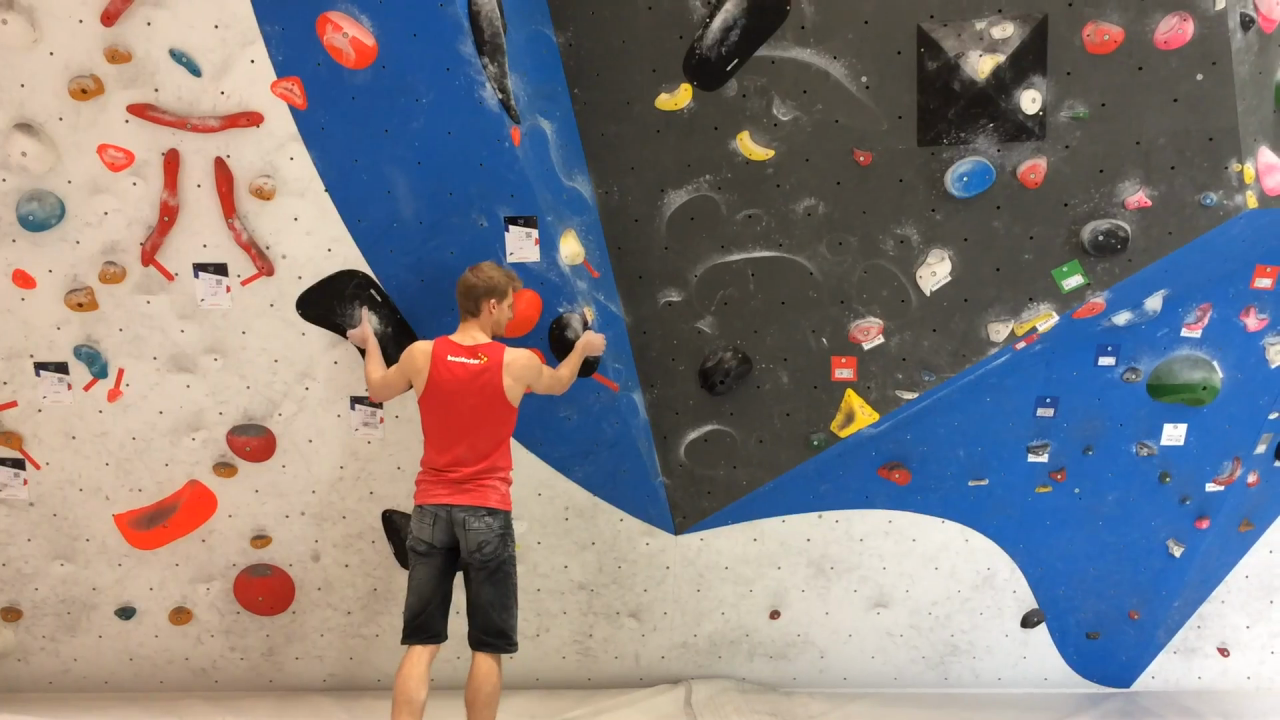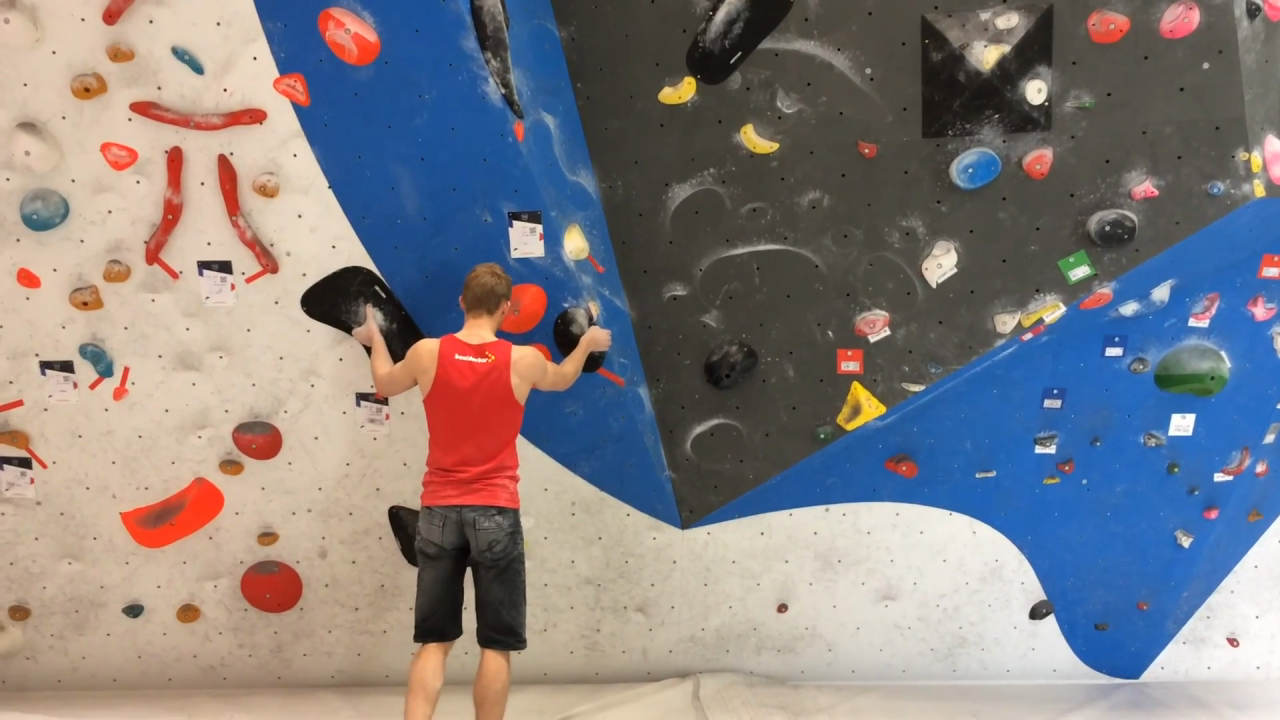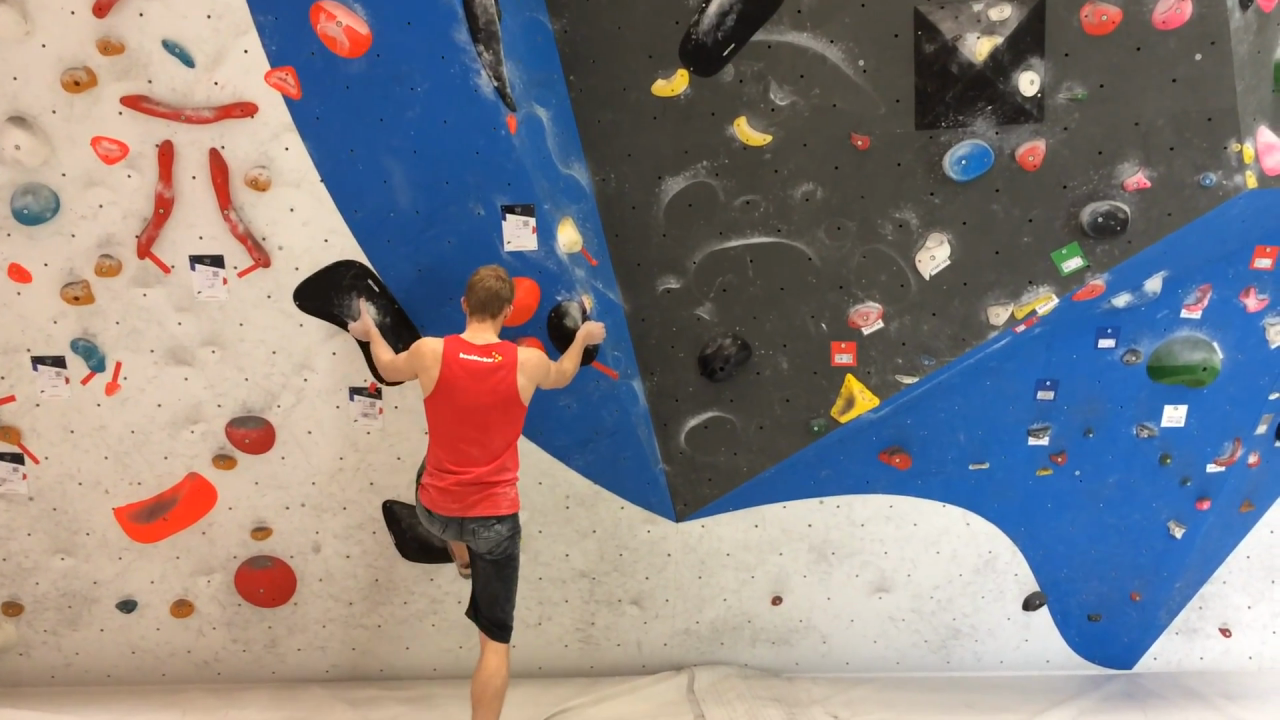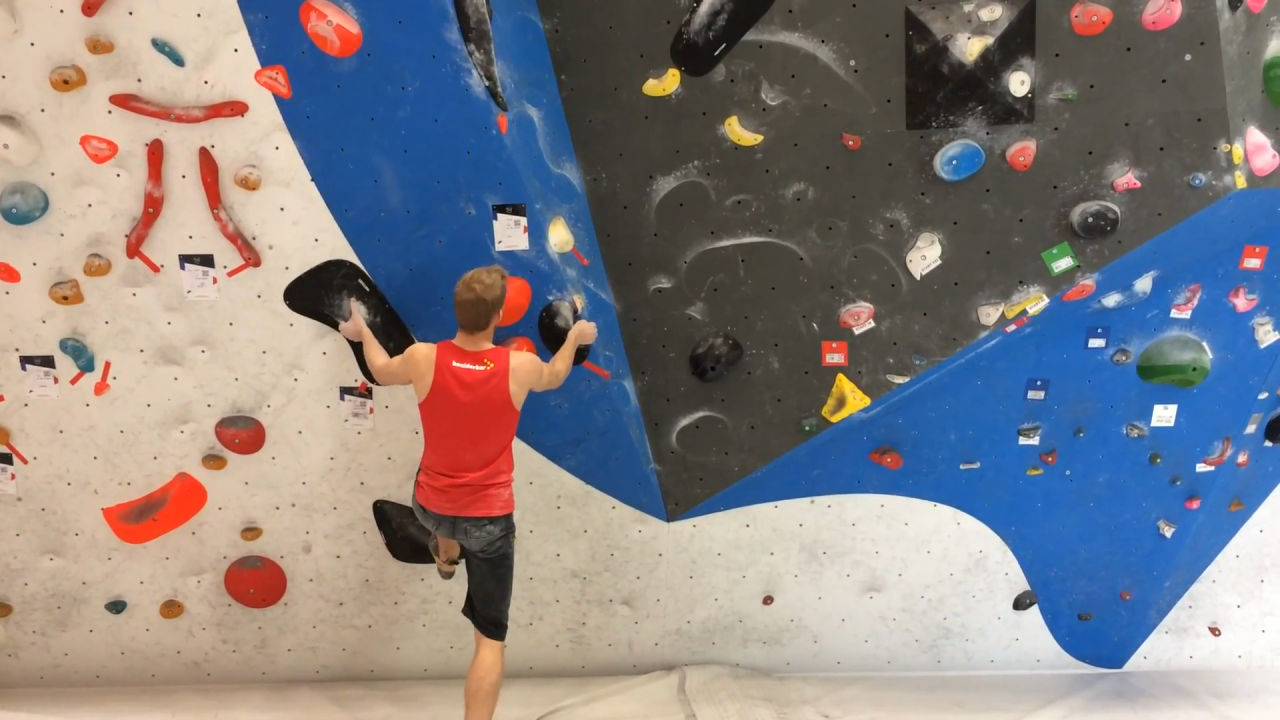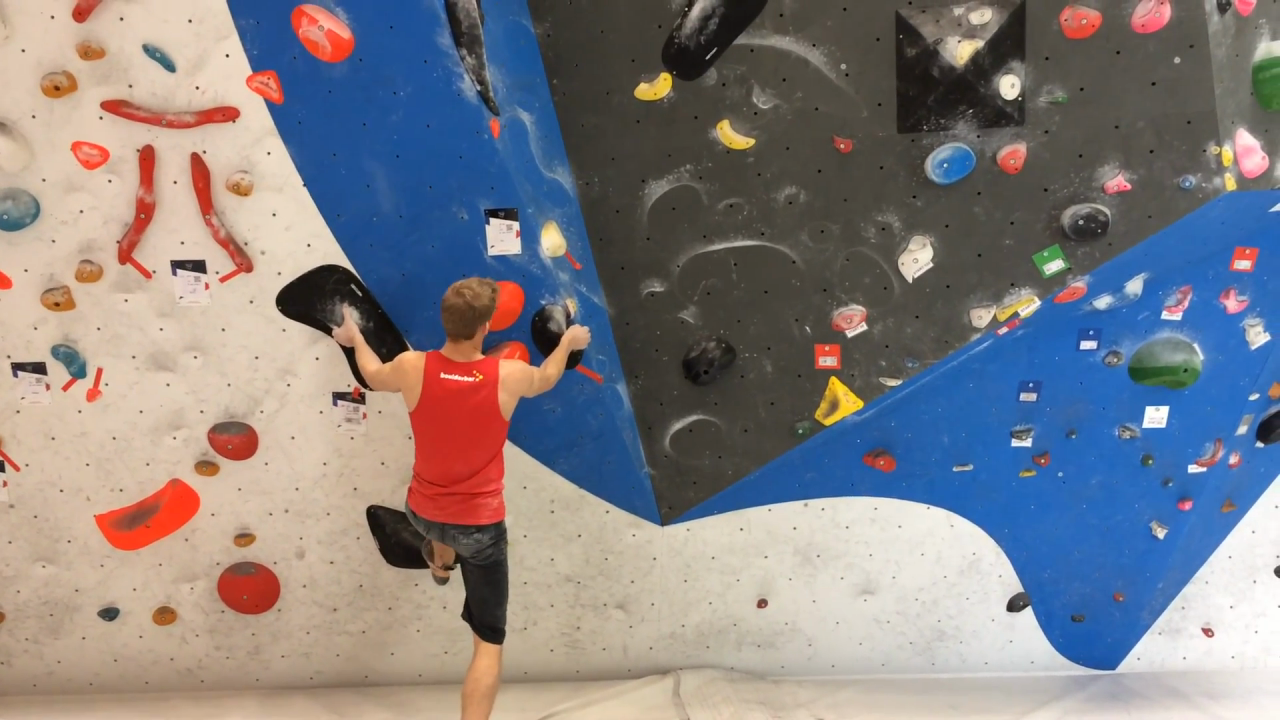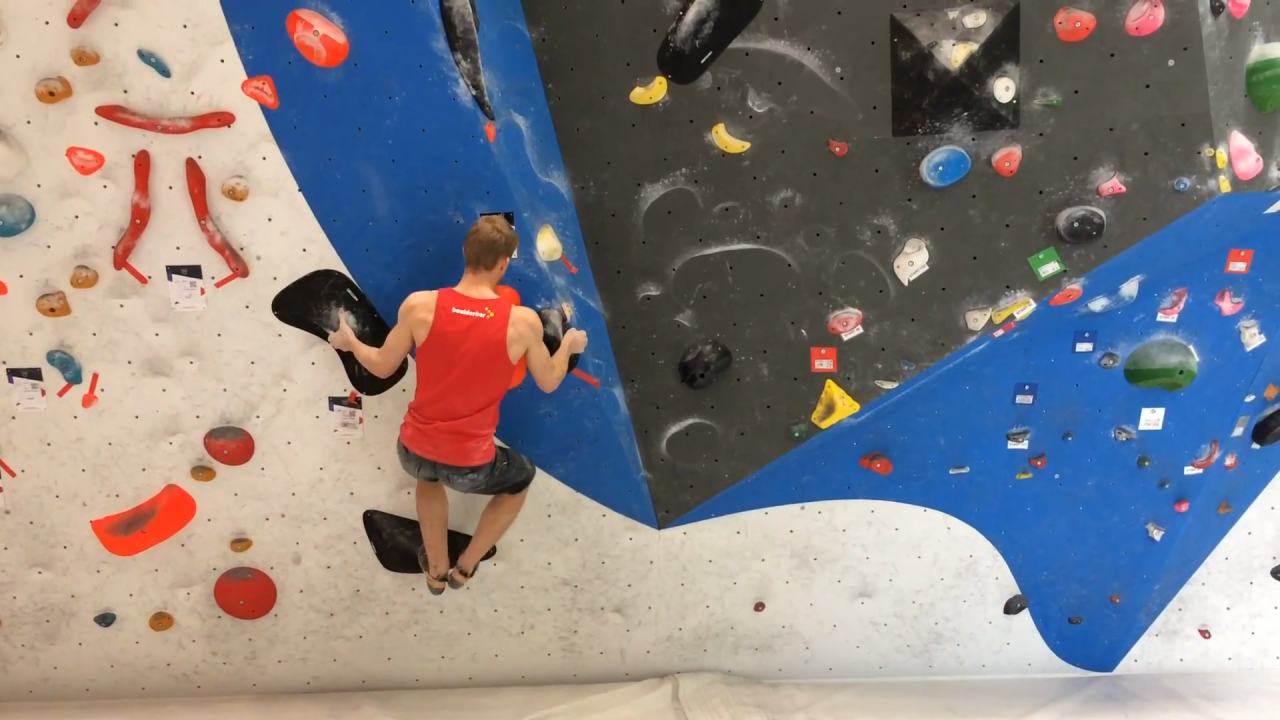
dt=0.7s
person 1, frame 1
left shoulder: (421, 355)
right shoulder: (518, 363)
left elbow: (378, 389)
right elbow: (558, 382)
left wrist: (369, 341)
right wrist: (583, 348)
left hip: (431, 510)
right hip: (487, 513)
left knee: (420, 644)
right knee: (488, 648)
person 1, frame 2
left shoulder: (426, 353)
right shoulder: (523, 360)
left elbow: (385, 384)
right elbow: (562, 378)
left wrist: (374, 337)
right wrist: (588, 344)
left hip: (439, 510)
right hip: (495, 511)
left knee: (434, 640)
right knee: (497, 645)
person 1, frame 3
left shoulder: (428, 352)
right shoulder: (527, 361)
left elbow: (388, 369)
right elbow: (562, 374)
left wrist: (370, 331)
right wrist: (583, 338)
left hip: (435, 510)
right hip: (495, 515)
right knee: (495, 639)
left ankle: (462, 559)
person 1, frame 4
left shoulder: (423, 358)
right shoulder: (520, 367)
left elbow: (382, 371)
right elbow: (555, 376)
left wrist: (362, 332)
right wrist: (576, 337)
left hip: (431, 507)
right hip: (489, 517)
right knee: (490, 638)
left ankle: (447, 555)
person 1, frame 5
left shoulder: (411, 368)
right shoulder: (509, 376)
left elbow: (374, 376)
right elbow: (546, 379)
left wrist: (354, 336)
right wrist: (568, 342)
left hip: (423, 511)
right hip: (480, 524)
right knee: (489, 641)
left ankle: (441, 561)
person 1, frame 6
left shoulder: (418, 307)
right shoulder: (523, 322)
left elbow: (382, 367)
right elbow: (549, 382)
left wrist: (349, 342)
right wrist: (569, 345)
left hip: (414, 450)
right hip: (470, 463)
left knee: (430, 476)
right knee: (520, 481)
left ankle: (436, 572)
right ankle: (465, 568)
